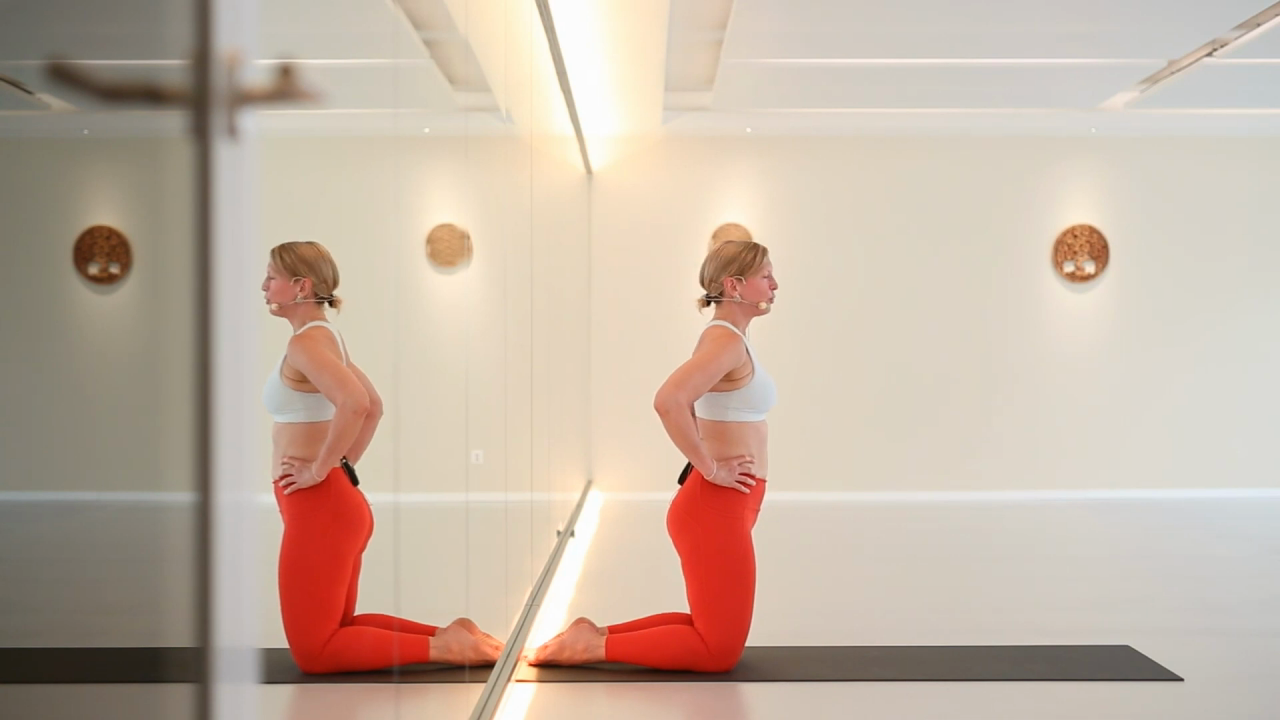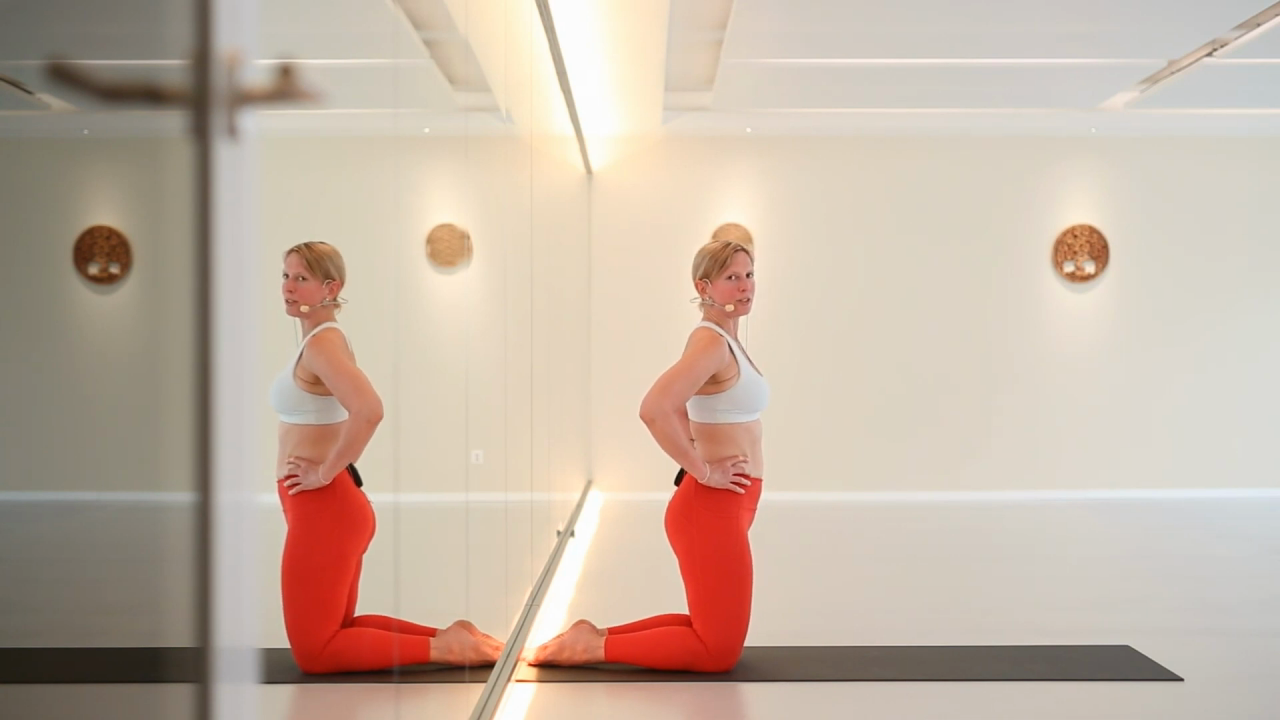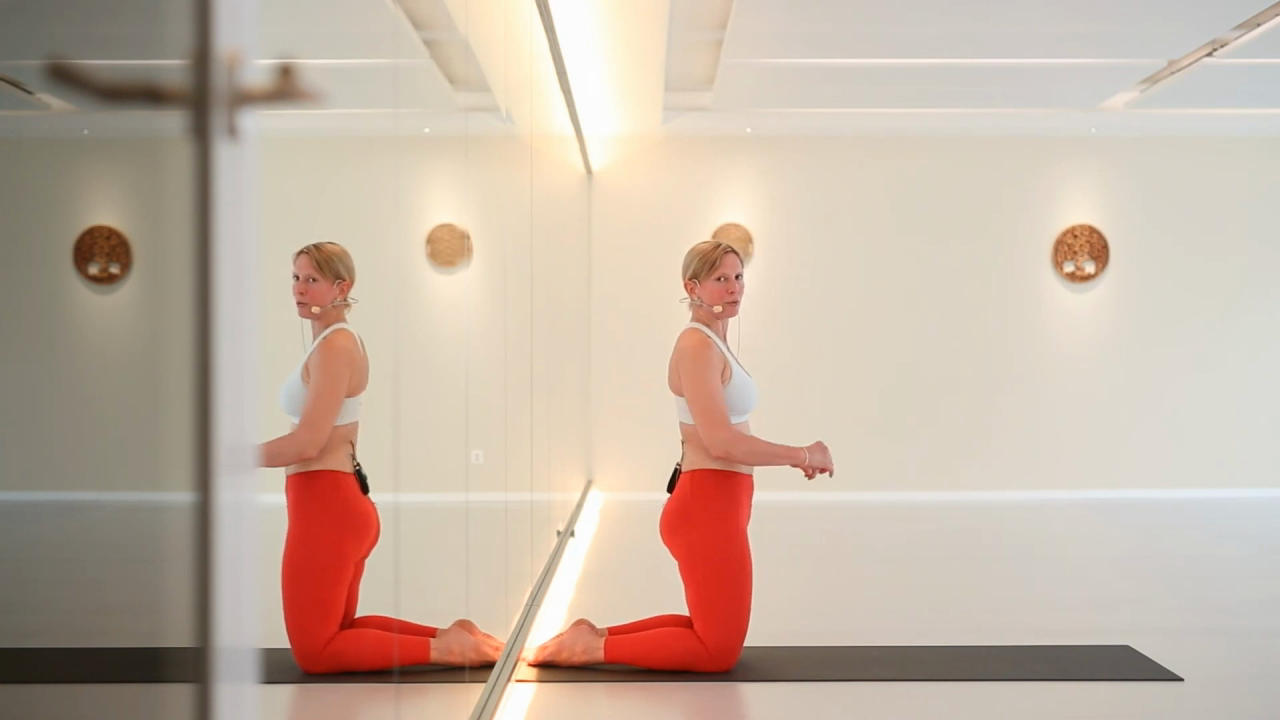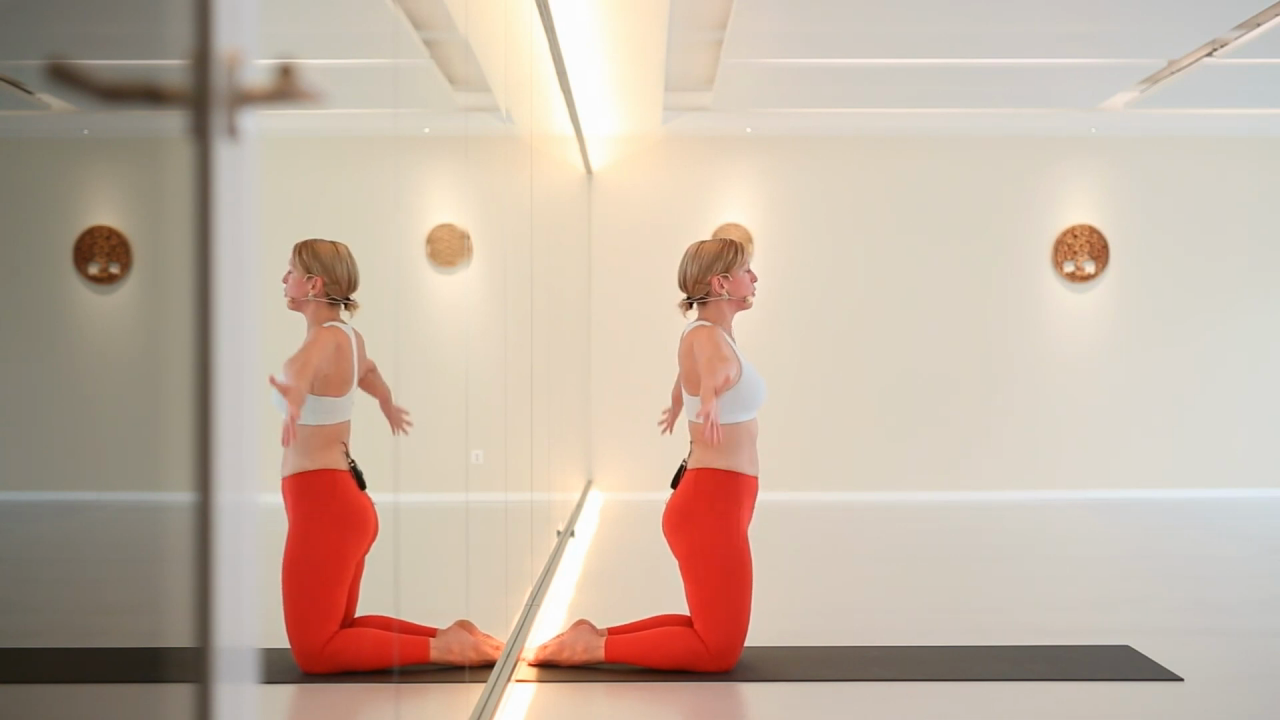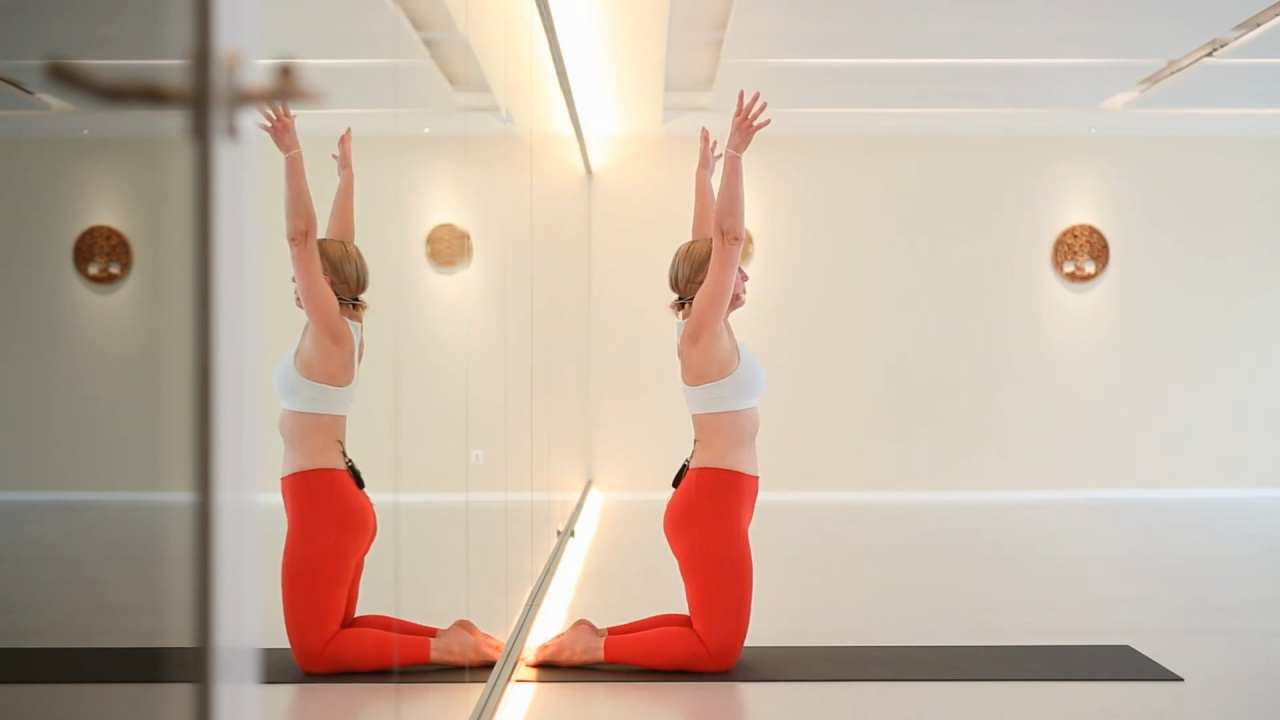
dt=1s
person 1, frame 1
left shoulder: (724, 338)
right shoulder: (727, 340)
left elbow: (687, 406)
right elbow: (668, 401)
right wrist: (708, 468)
left hip: (718, 507)
right hip: (716, 509)
left knee: (712, 632)
right knee: (719, 650)
left ankle: (594, 634)
right ankle: (591, 646)
person 1, frame 2
left shoulder: (721, 341)
right shoulder: (711, 344)
left elbow: (680, 410)
right elbow: (653, 410)
right wrist: (702, 472)
left hip: (719, 509)
right hip: (712, 510)
left knee: (711, 632)
right knee: (718, 650)
left ankle: (597, 636)
right ankle: (592, 648)
person 1, frame 3
left shoulder: (711, 344)
right shoulder: (698, 347)
right elbow: (722, 443)
left wrist: (793, 456)
right wrist: (801, 456)
left hip: (711, 506)
right hip: (707, 510)
left knee: (712, 634)
right knee: (719, 651)
left ankle: (597, 635)
right ankle: (593, 649)
person 1, frame 4
left shoulder: (705, 335)
right shoulder: (705, 337)
right elbow: (714, 370)
left wrist: (676, 404)
right wrist: (712, 391)
left hip: (712, 504)
right hip: (712, 507)
left knee: (713, 635)
right knee: (718, 651)
left ankle: (594, 637)
right ankle: (593, 647)
person 1, frame 5
left shoulder: (704, 329)
right shoulder: (705, 331)
left elbow: (705, 242)
right elbow: (727, 234)
left wrist: (705, 171)
right wrist: (734, 156)
left hip: (714, 500)
right hip: (713, 504)
left knee: (713, 634)
right knee: (718, 649)
left ankle: (592, 636)
right ankle: (588, 648)
person 2, frame 1
left shoulder: (304, 342)
right shoulder: (325, 337)
left elbow: (355, 403)
right elbow: (373, 406)
left wrist: (319, 469)
left hip: (319, 507)
right hip: (334, 503)
left knee: (314, 650)
right knee: (334, 628)
left ankle: (443, 648)
right ankle: (448, 635)
person 2, frame 2
left shoulder: (321, 343)
right shoulder: (328, 340)
left elbow: (369, 410)
right elbow: (359, 410)
left wrist: (326, 473)
left hip: (321, 508)
right hip: (331, 506)
left knee: (314, 650)
right knee: (334, 628)
left ankle: (441, 649)
right ankle: (447, 637)
person 2, frame 3
left shoulder: (333, 347)
right shoulder: (342, 342)
left elbow: (307, 443)
right wrist: (257, 456)
left hip: (326, 507)
right hip: (342, 502)
left knee: (315, 651)
right knee: (336, 629)
left ankle: (443, 649)
right ankle: (448, 636)
person 2, frame 4
left shoulder: (324, 339)
right shoulder: (345, 336)
left elbow: (305, 365)
right elbow: (371, 376)
left wrist: (294, 394)
right wrist: (389, 406)
left hip: (322, 505)
right hip: (341, 501)
left knee: (315, 651)
right knee: (334, 630)
left ankle: (441, 648)
right ankle: (448, 637)
person 2, frame 5
left shoulder: (330, 329)
right shoulder: (346, 327)
left elbow: (300, 234)
right elbow: (339, 246)
left wrist: (292, 154)
right wrist: (345, 172)
left hip: (322, 504)
right hip: (337, 499)
left knee: (315, 650)
right knee: (333, 631)
left ankle: (445, 648)
right ankle: (449, 637)
